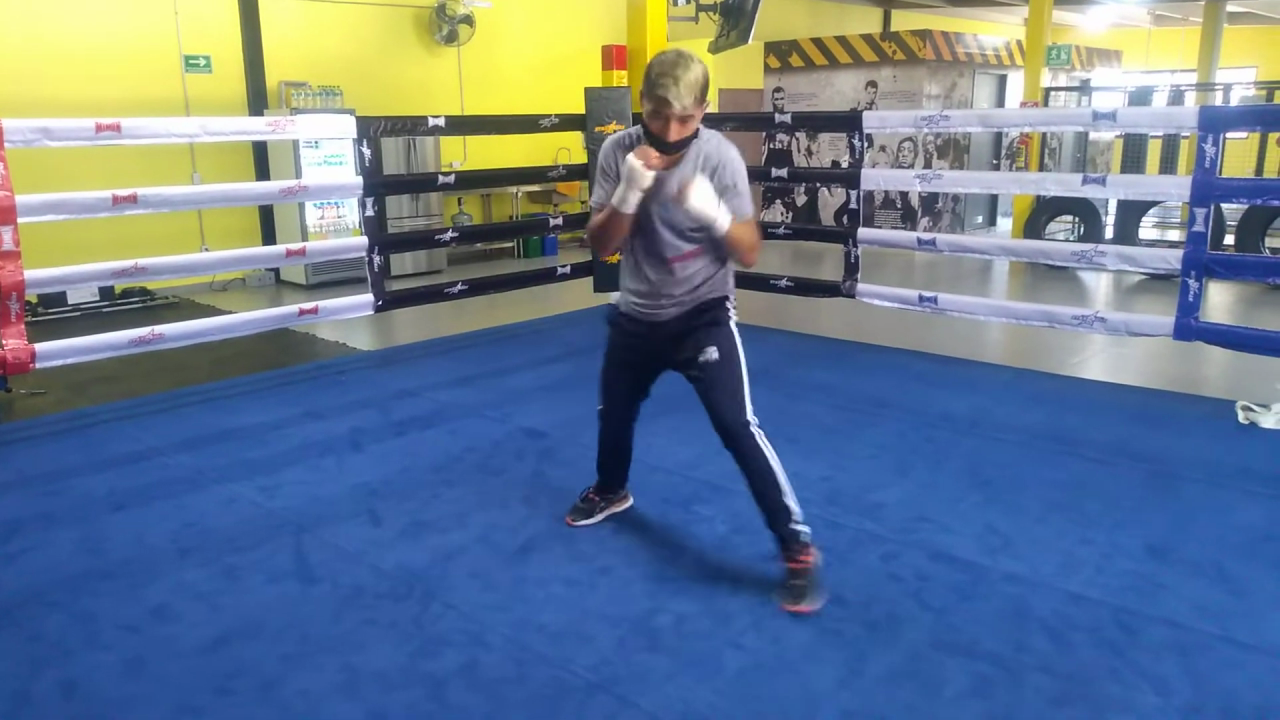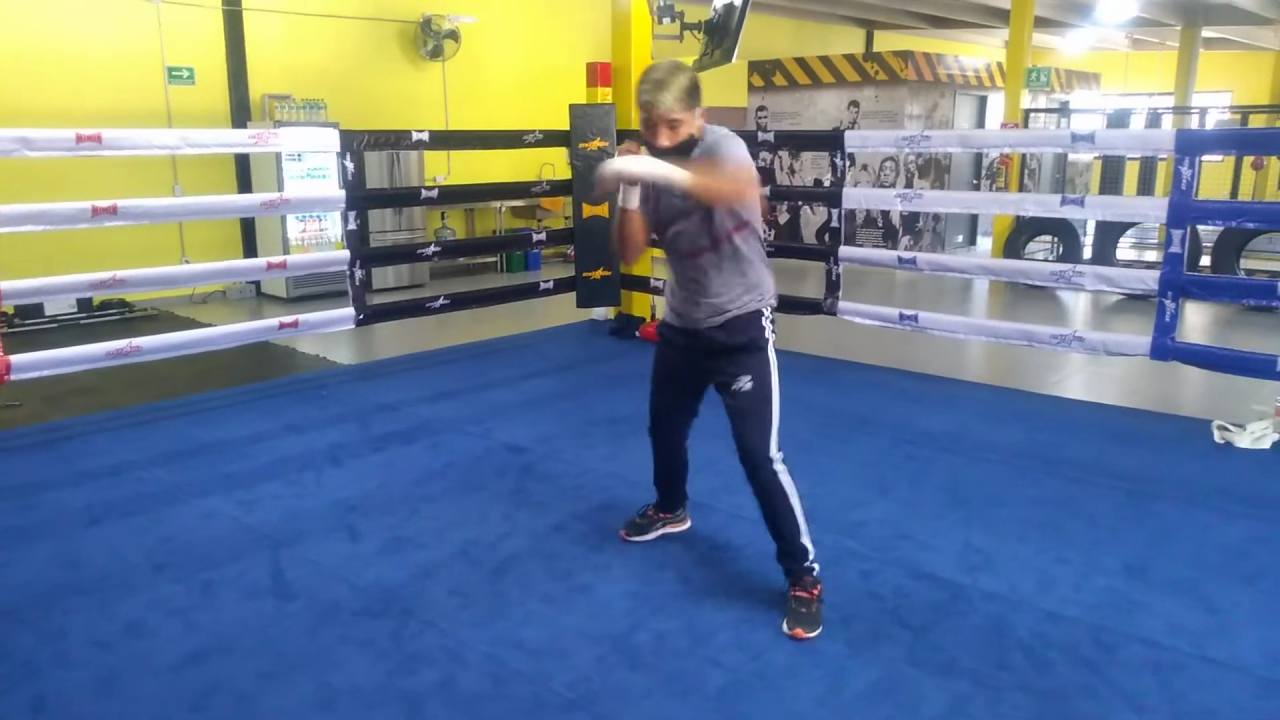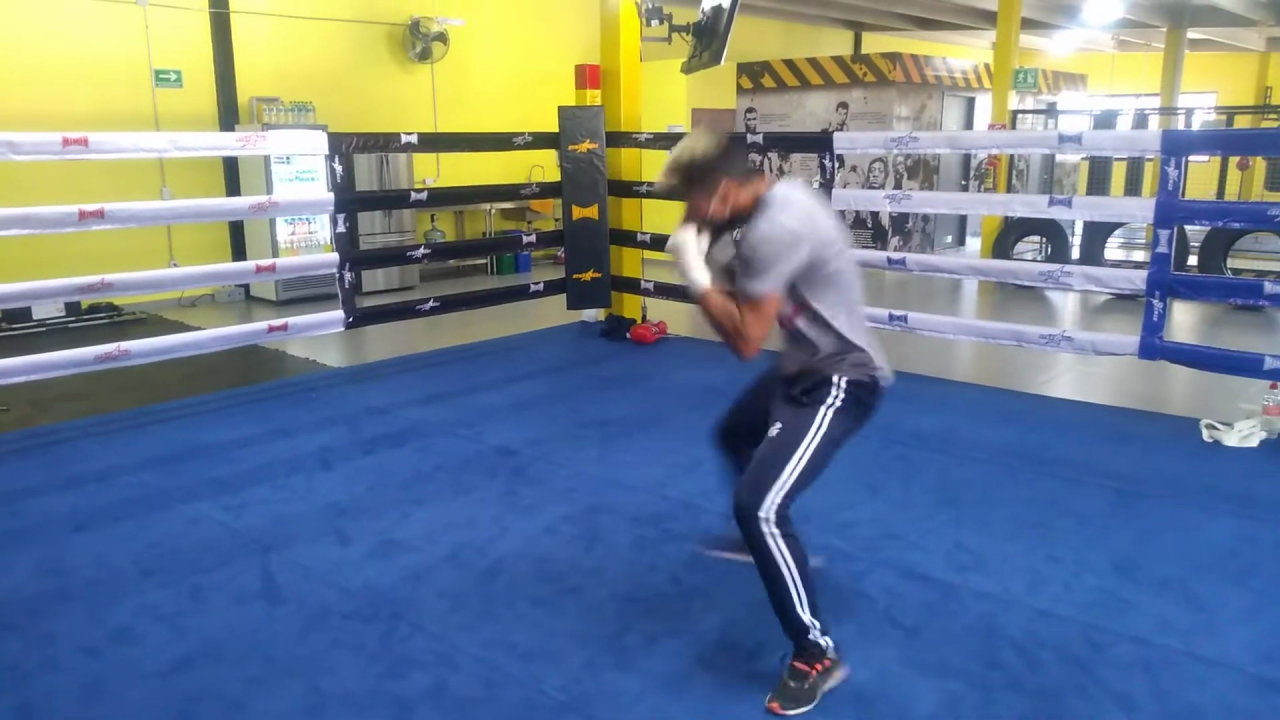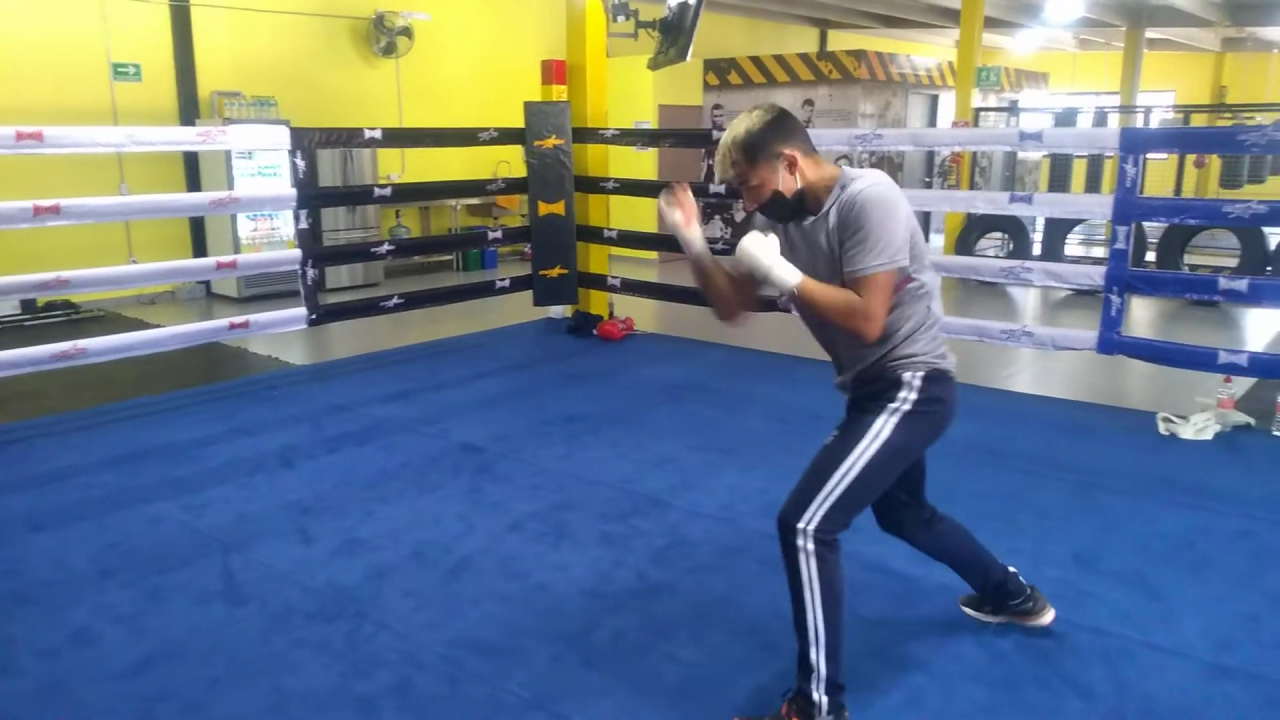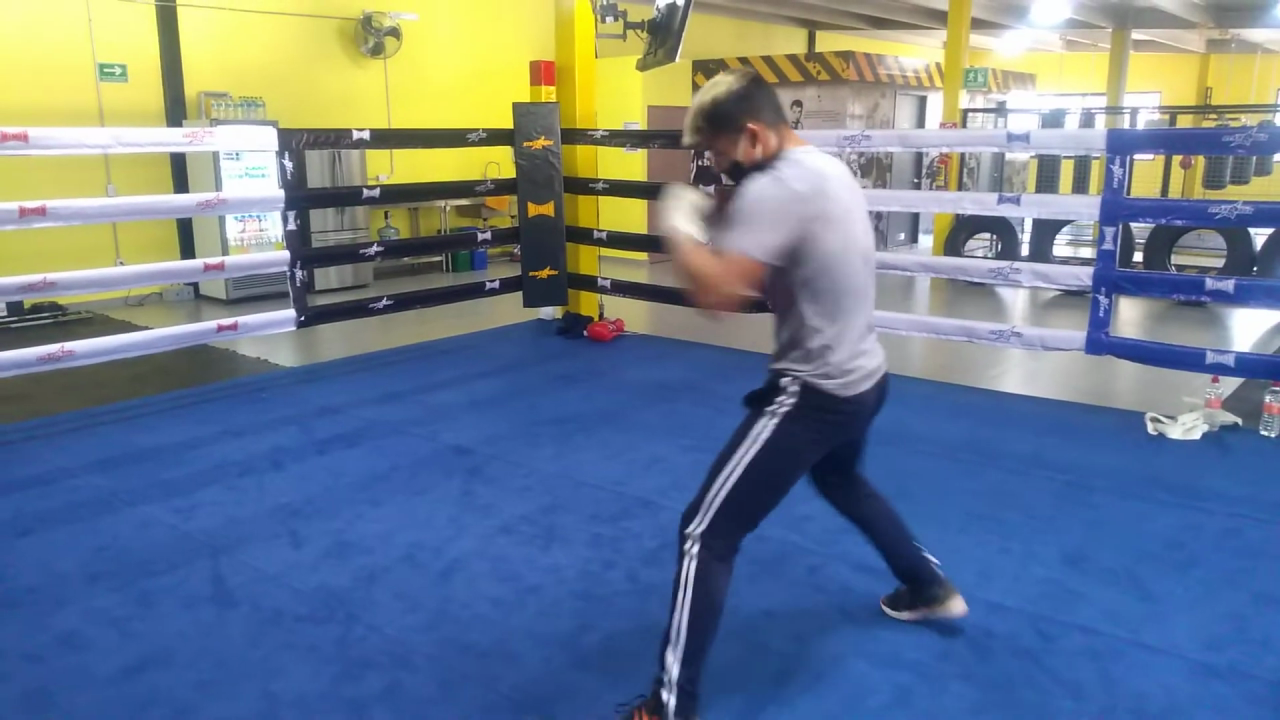
dt=0.5s
person 1, frame 1
left shoulder: (719, 154)
right shoulder: (616, 149)
left elbow: (747, 254)
right elbow: (601, 244)
left wrist: (714, 212)
right wrist: (628, 192)
left hip: (703, 312)
right hip: (637, 314)
left knee: (737, 426)
right knee: (613, 414)
left ankle: (798, 548)
right ankle: (610, 490)
person 1, frame 2
left shoulder: (722, 143)
right shoulder: (644, 164)
left elbow: (741, 190)
right elbow: (629, 254)
left wrist: (666, 173)
right wrist: (631, 190)
left hip: (743, 323)
right hip: (684, 325)
left knee: (759, 453)
right knee: (665, 429)
left ankle: (804, 577)
right ankle: (671, 508)
person 1, frame 3
left shoulder: (780, 226)
right shoulder: (776, 197)
left elbow: (747, 338)
right elbow: (742, 265)
left wrist: (698, 275)
right wrist: (706, 255)
left hip: (843, 381)
right hip: (813, 364)
left knee: (759, 508)
right knee: (731, 435)
left ankle: (816, 655)
right ankle: (762, 539)
person 1, frame 4
left shoulder: (870, 198)
right shoulder: (785, 215)
left elbow: (865, 322)
right elbow: (734, 304)
left wrist: (780, 272)
right wrist: (694, 245)
left hip: (912, 386)
right hip: (879, 387)
left knee: (804, 527)
right knee: (902, 510)
right ankle: (1014, 595)
person 1, frame 5
left shoulder: (778, 186)
right shoulder: (824, 167)
left elbow: (716, 289)
left wrist: (683, 224)
right wrist: (721, 222)
left hip: (814, 393)
right hip: (861, 379)
left knee: (704, 533)
right knee: (838, 481)
right ankle: (930, 588)
